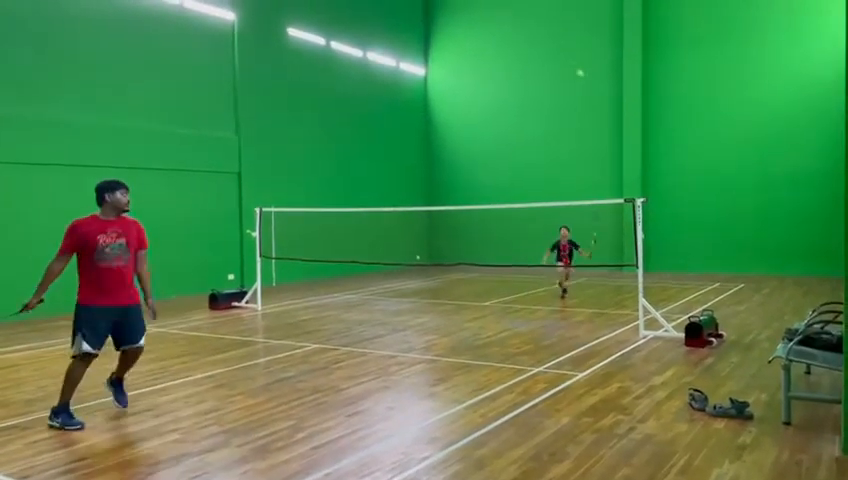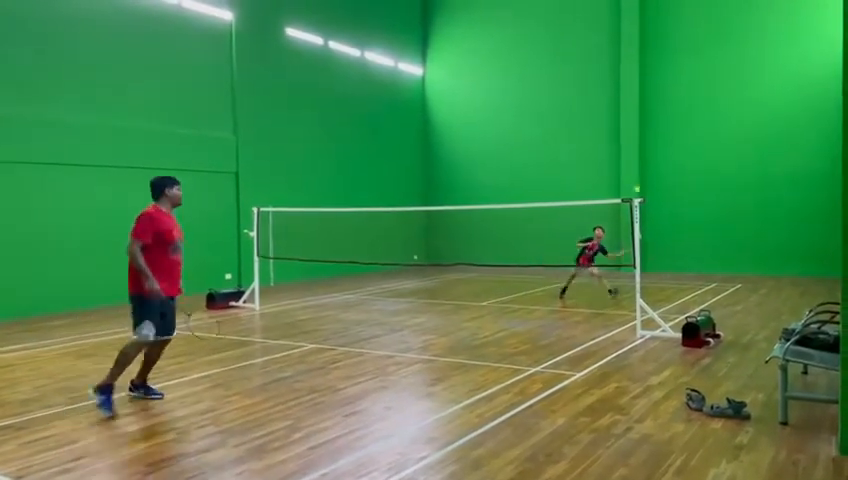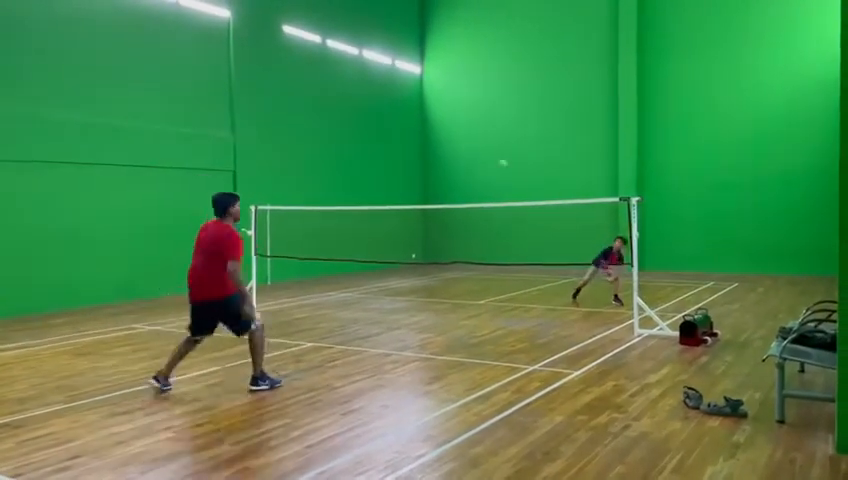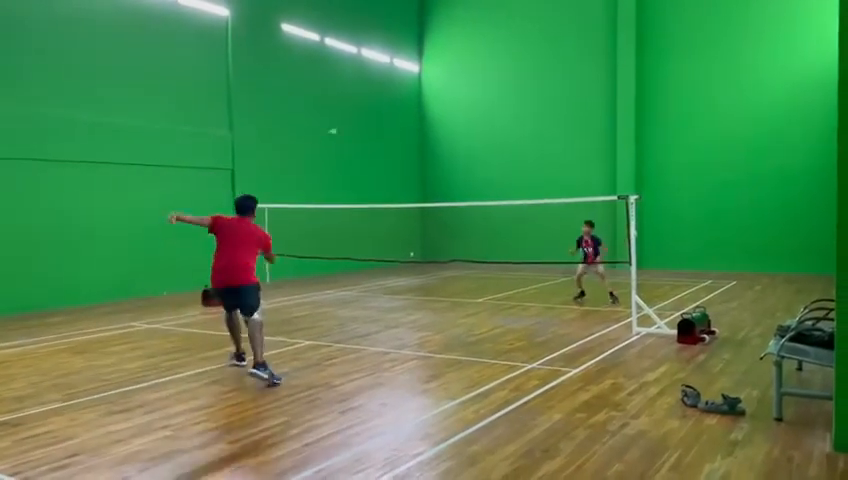
dt=0.4s
person 1, frame 1
left shoulder: (134, 227)
right shoulder: (80, 227)
left elbow: (141, 263)
right elbow: (59, 262)
left wrist: (148, 296)
right wrist: (38, 293)
left hip: (127, 303)
right hip: (92, 304)
left knee: (135, 347)
right knee: (84, 355)
left ankle: (116, 380)
right ankle: (60, 411)
person 1, frame 2
left shoulder: (168, 217)
right shoulder: (150, 216)
right elbow: (133, 250)
left wrist: (176, 282)
right wrist: (150, 279)
left hip: (166, 291)
right hip: (149, 292)
left knee: (163, 338)
right knee: (143, 340)
left ankle: (139, 384)
right ankle: (104, 388)
person 1, frame 3
left shoulder: (207, 227)
right shoulder: (232, 236)
right elbow: (233, 271)
right wrist: (247, 300)
left hip: (197, 294)
right hip: (220, 294)
left knee: (195, 337)
right knee: (256, 327)
left ankle: (162, 376)
right ankle: (258, 378)
person 1, frame 4
left shoulder: (222, 221)
right shoulder: (261, 233)
left elbow: (200, 220)
right elbow: (271, 258)
left wrist: (177, 217)
right wrist: (262, 254)
left hip: (220, 281)
right hip: (245, 281)
left knee: (231, 312)
right knee: (254, 320)
left ankle: (239, 353)
right ankle: (259, 364)
